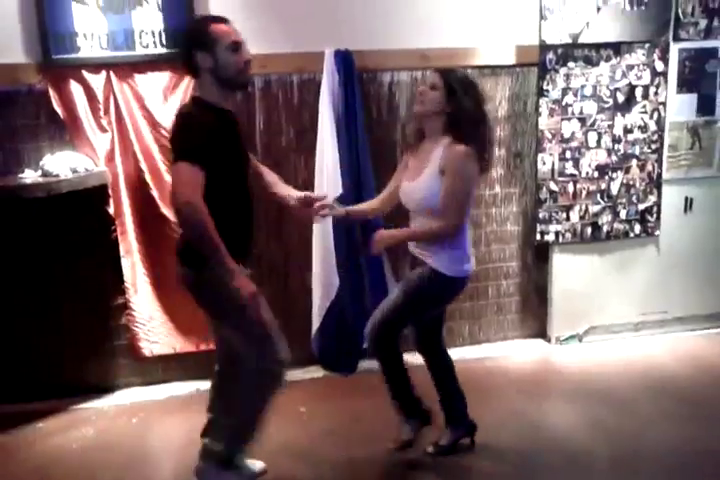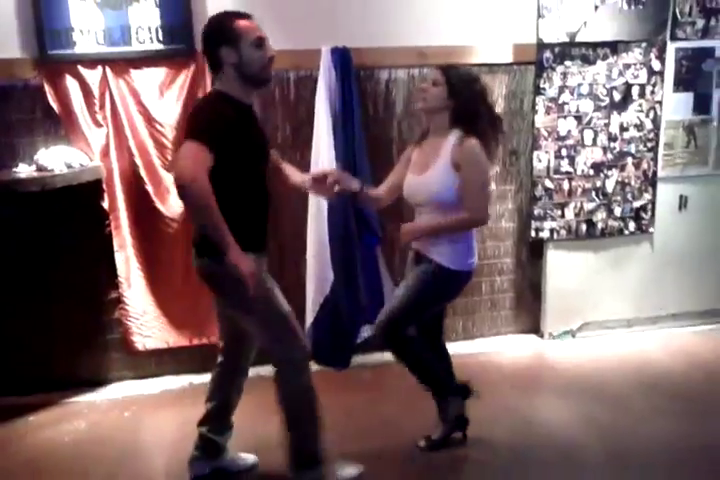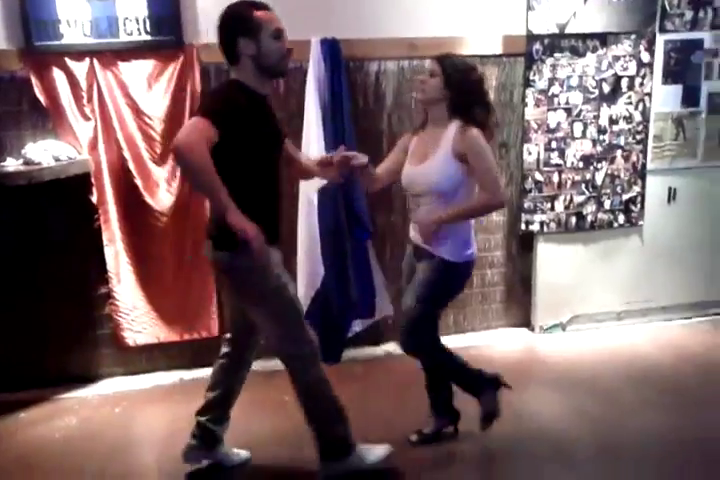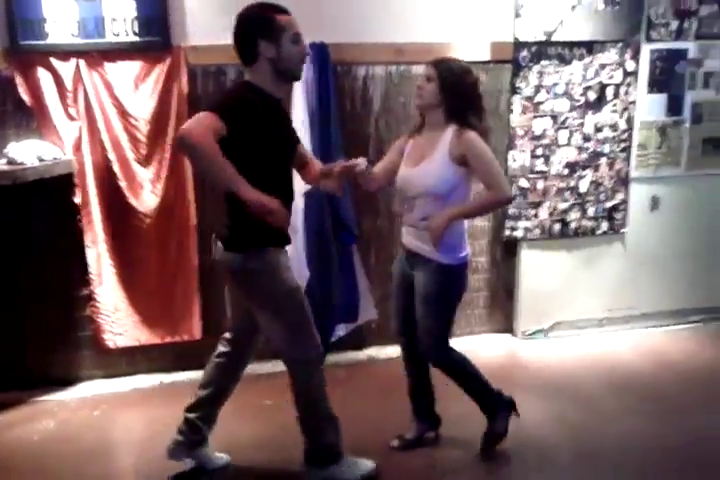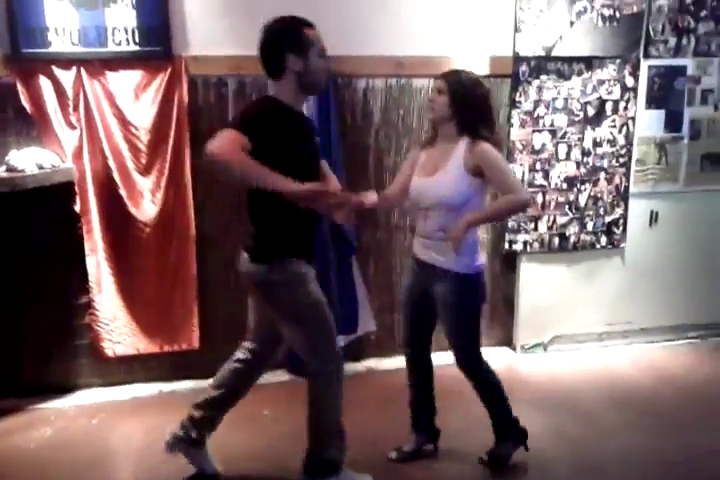
dt=0.1s
person 1, frame 1
left shoulder: (220, 117)
right shoulder: (196, 122)
left elbow: (246, 165)
right elbow: (185, 200)
left wrist: (286, 193)
right wrist: (233, 272)
left hip: (223, 264)
right hip: (216, 269)
left knee: (236, 359)
right knee: (267, 361)
person 1, frame 2
left shoulder: (241, 112)
right shoulder: (214, 113)
left elbow: (266, 159)
right elbow: (188, 177)
left wrist: (301, 180)
right wrist: (230, 250)
left hip: (238, 255)
right hip: (228, 260)
left knee: (236, 352)
right knee: (293, 353)
person 1, frame 3
left shoulder: (255, 102)
right shoulder: (228, 102)
left elbow: (287, 152)
right elbow: (185, 145)
left wrist: (323, 165)
right wrist: (232, 214)
left hip: (244, 249)
right hip: (246, 251)
left knee: (239, 343)
right knee: (300, 349)
left ankle: (204, 441)
right ankle: (339, 453)
person 1, frame 4
left shoulder: (271, 105)
right shoulder: (241, 103)
left elbow: (300, 160)
right elbow: (191, 135)
left wrist: (327, 174)
right wrist: (248, 192)
left hip: (253, 251)
right hip: (257, 252)
left knee: (238, 344)
right knee: (305, 355)
left ankle: (189, 437)
person 1, frame 5
left shoulder: (298, 120)
right shoulder: (262, 117)
left elbow: (318, 173)
right elbow: (218, 151)
left wrist: (338, 196)
right wrist: (291, 188)
left hip: (278, 261)
right hip: (281, 265)
left knee: (257, 353)
right knee: (327, 366)
left ankle: (190, 434)
person 2, frame 1
left shoulder: (458, 154)
right shoulder: (414, 153)
left elbow: (452, 224)
right elbow: (383, 203)
left wrist: (398, 235)
right wrist: (343, 210)
left hip: (445, 269)
right hip: (424, 263)
left knee: (378, 333)
right knee: (430, 345)
left ankle: (414, 414)
right ankle: (460, 425)
person 2, frame 2
left shoulder: (468, 147)
right shoulder: (416, 149)
left elbow: (477, 215)
right elbow: (384, 195)
left wrist: (422, 228)
right wrist: (355, 188)
left hip: (449, 264)
right hip: (424, 258)
left knee: (387, 329)
right knee: (427, 340)
left ankle: (451, 393)
right ankle: (452, 419)
person 2, frame 3
left shoulder: (467, 137)
right shoulder: (413, 139)
left elbow: (496, 196)
right elbow: (376, 182)
left wrist: (444, 216)
right wrist: (361, 166)
left hip: (449, 258)
right hip: (418, 252)
left knee: (414, 337)
right knee: (419, 337)
left ankle: (483, 385)
right ankle: (444, 416)
person 2, frame 4
left shoulder: (464, 140)
right shoulder: (409, 142)
left elbow: (502, 193)
right elbow: (375, 182)
left wrist: (450, 215)
right wrist: (362, 171)
left hip: (443, 262)
right hip: (409, 255)
left knee: (434, 349)
right knee: (409, 342)
left ankle: (497, 408)
right ankle: (424, 421)
person 2, frame 5
left shoulder: (477, 151)
right shoulder: (421, 154)
left elbow: (521, 198)
right elbow: (392, 198)
left wrist: (470, 220)
right wrist: (372, 199)
left hip: (460, 274)
right hip: (422, 267)
left knee: (468, 359)
right knee: (415, 352)
left ankle: (510, 433)
right ankle: (423, 434)
